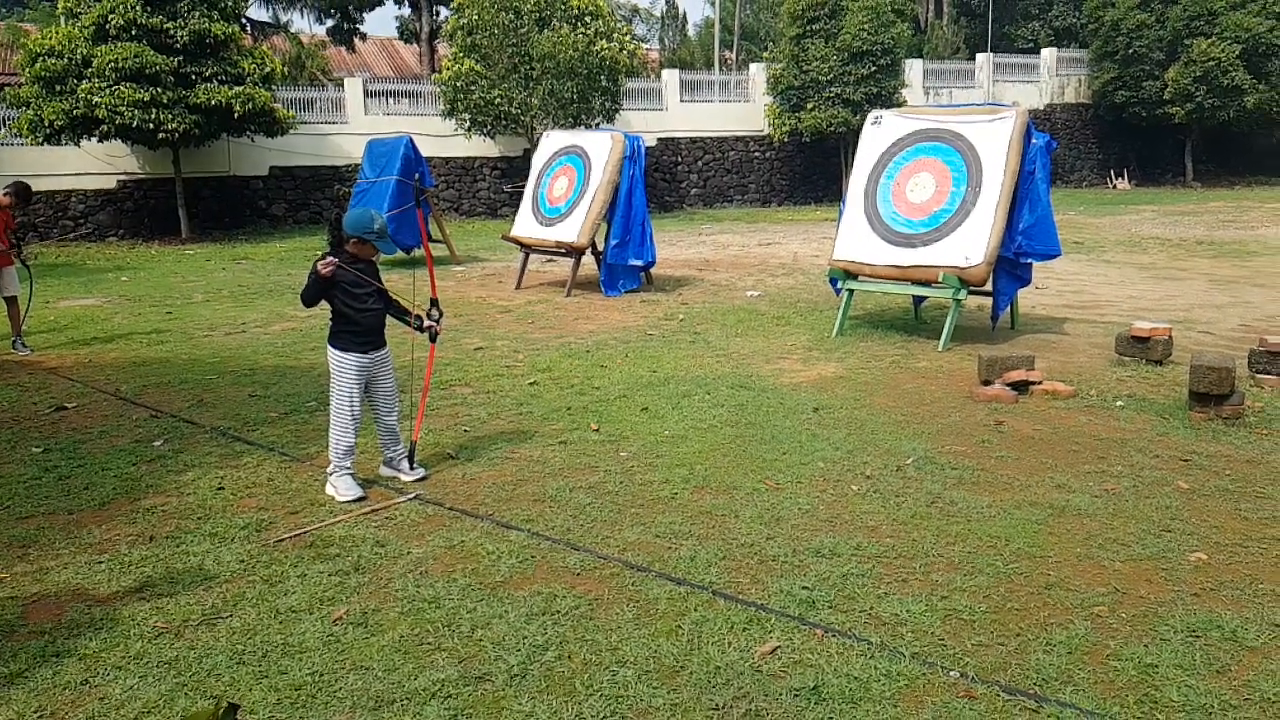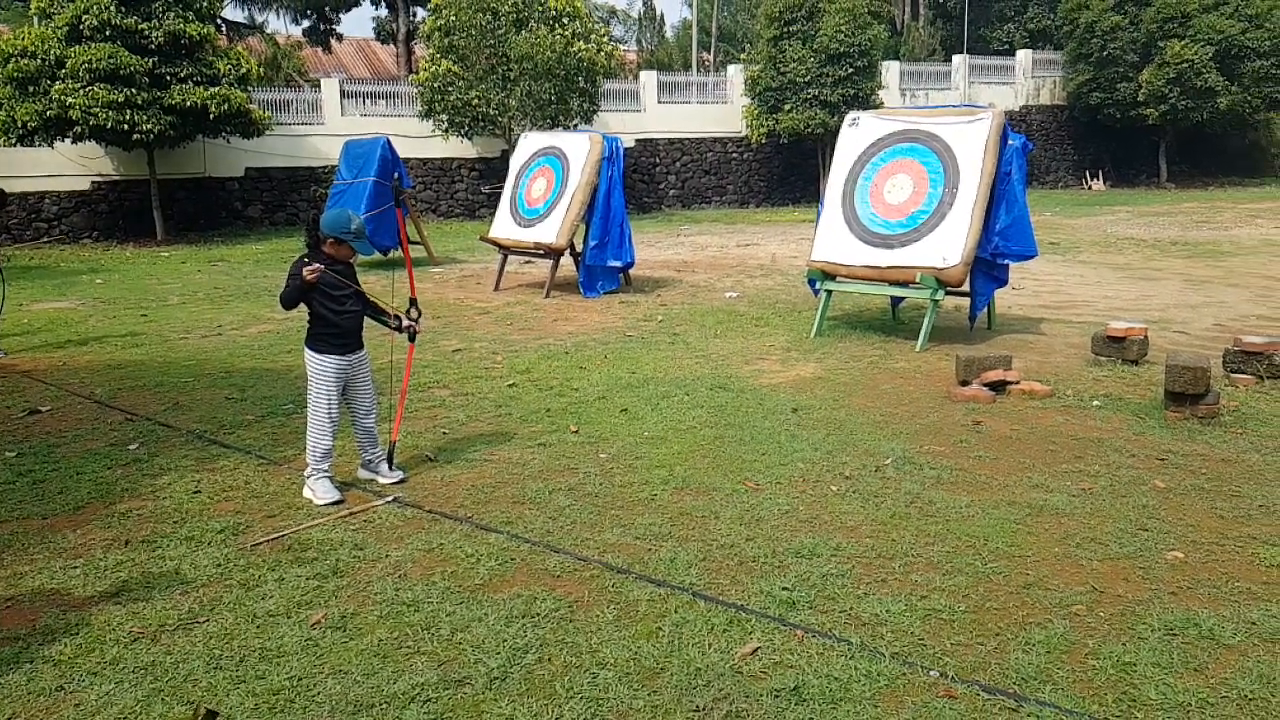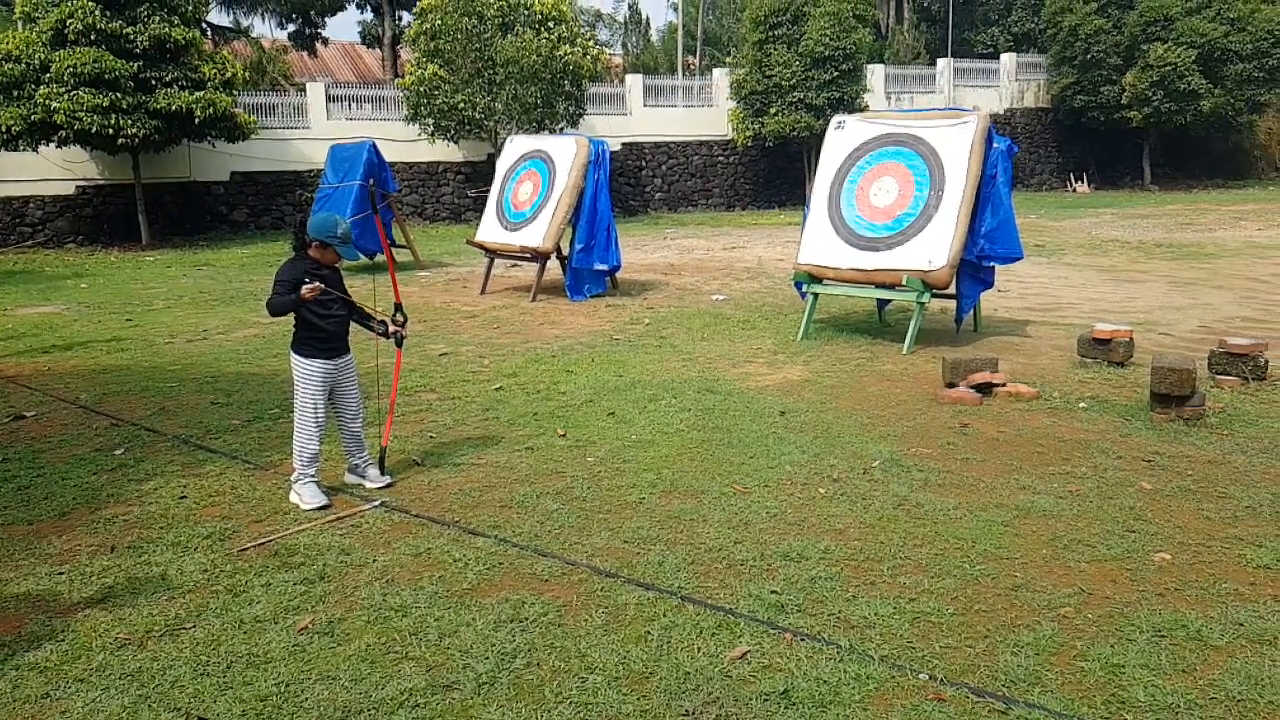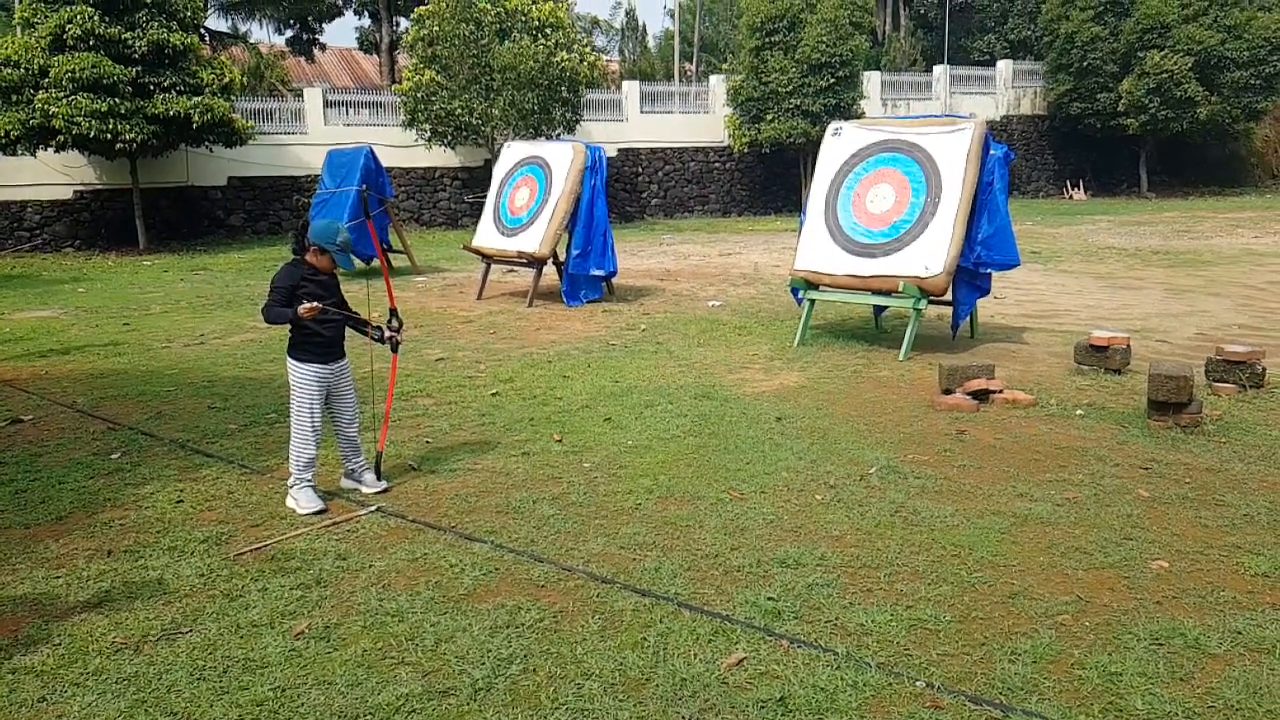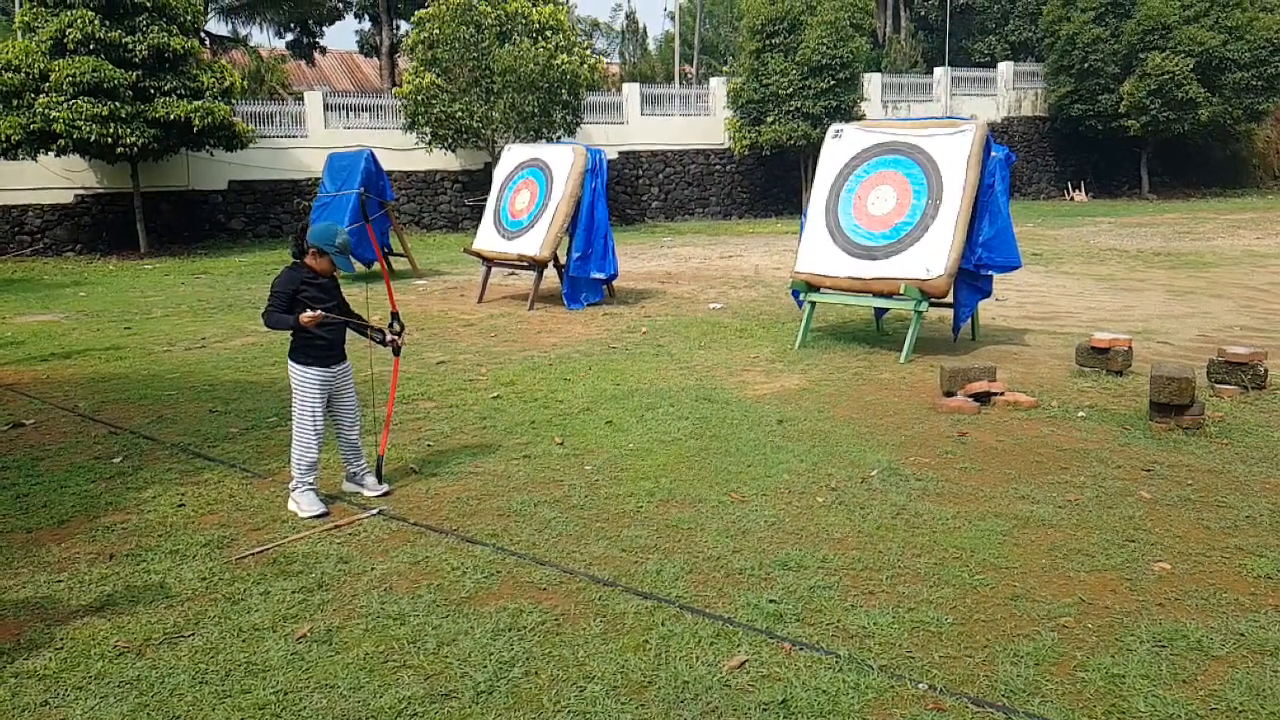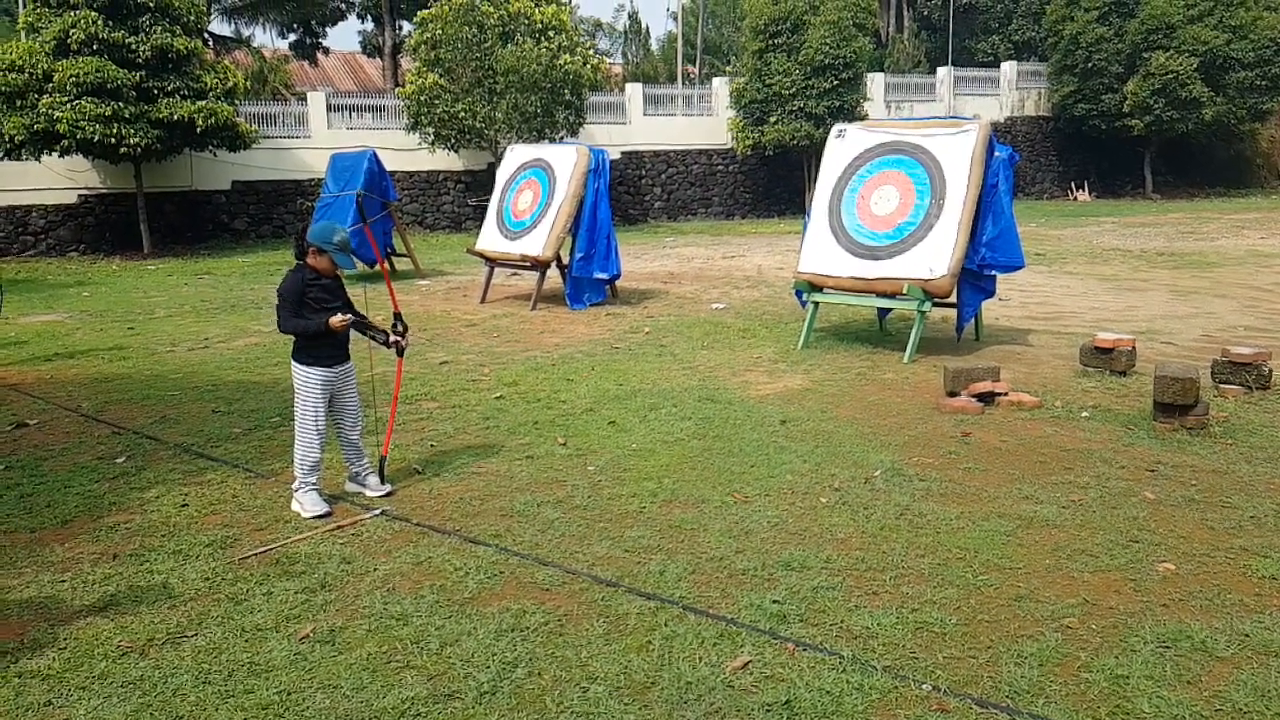
dt=0.3s
person 1, frame 1
left shoulder: (368, 266)
right shoulder: (329, 265)
left elbow: (385, 301)
right elbow: (308, 300)
left wrist: (417, 321)
right wrist: (320, 278)
left hip: (378, 350)
right hip: (347, 354)
left knee: (388, 410)
right knee: (346, 415)
left ankle: (395, 459)
right ankle: (339, 474)
person 1, frame 2
left shoulder: (346, 267)
right shoulder: (306, 265)
left elbow: (363, 302)
right elbow: (287, 302)
left wrist: (397, 322)
right wrist: (304, 283)
left hip: (356, 353)
right hip: (325, 356)
left knee: (365, 412)
right knee: (324, 418)
left ankle: (373, 462)
right ankle: (317, 477)
person 1, frame 3
left shoulder: (332, 272)
right shoulder: (293, 269)
left elbow: (350, 308)
right elbow: (274, 306)
left wrist: (382, 327)
right wrist: (300, 298)
left hip: (342, 357)
right hip: (310, 360)
left knee: (352, 416)
right knee: (310, 422)
left ankle: (359, 466)
right ankle: (303, 482)
person 1, frame 4
left shoulder: (329, 277)
right shoulder: (290, 275)
left elbow: (345, 313)
right elbow: (270, 312)
left wrist: (378, 333)
right wrist: (297, 314)
left hip: (338, 362)
right hip: (307, 366)
left knee: (348, 421)
right knee: (307, 427)
left ankle: (355, 471)
right ankle: (300, 486)
person 1, frame 5
left shoulder: (329, 280)
right shoulder: (291, 278)
left elbow: (347, 314)
right elbow: (270, 316)
left wrist: (381, 335)
right wrist: (298, 321)
left hip: (339, 365)
right hip: (308, 368)
left knee: (349, 424)
right knee: (309, 430)
left ankle: (357, 474)
right ankle: (301, 490)
person 1, frame 6
left shoulder: (333, 280)
right shoulder: (295, 281)
left elbow: (352, 315)
right elbow: (285, 322)
left wrist: (384, 337)
right wrist: (325, 325)
left hip: (342, 365)
right hip: (311, 369)
left knee: (351, 424)
right knee: (311, 430)
left ankle: (360, 475)
right ankle: (304, 490)
